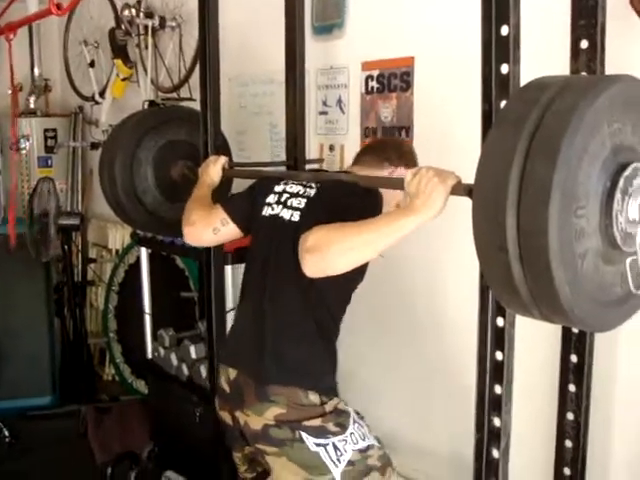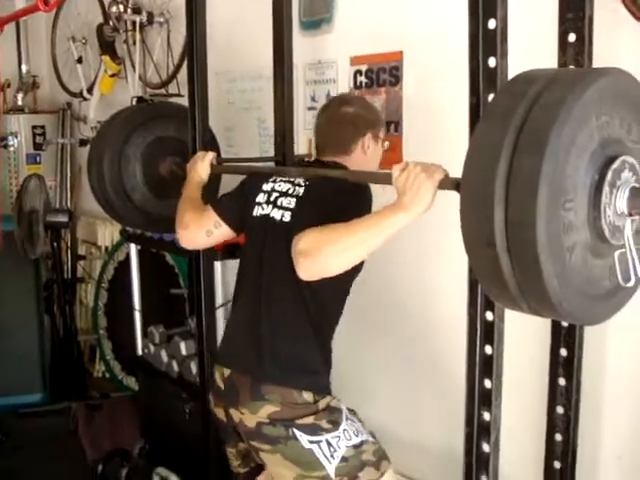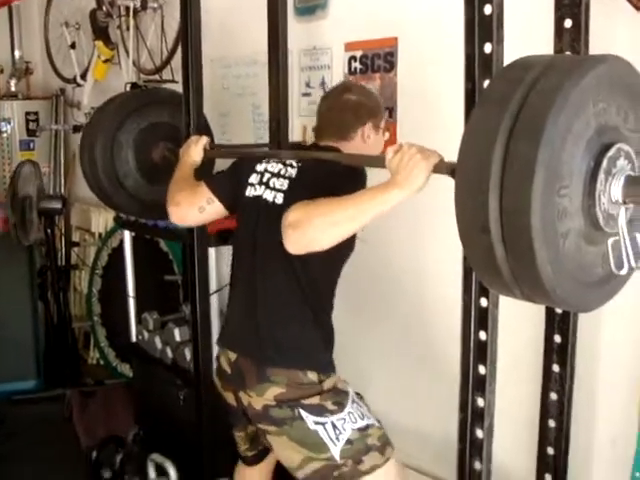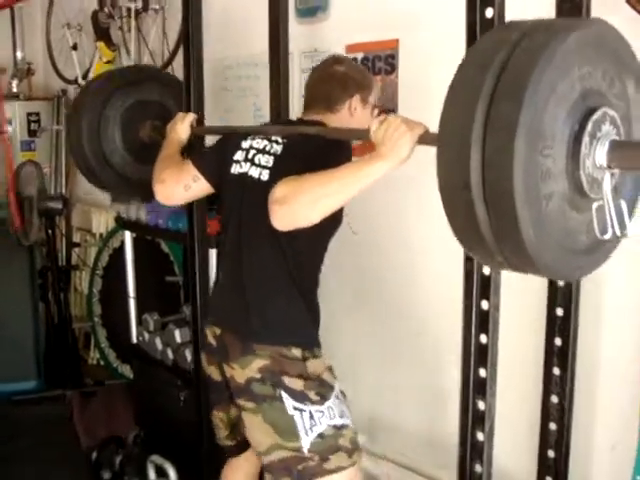
dt=0.3s
person 1, frame 1
left shoulder: (281, 185)
right shoulder: (361, 197)
left elbow: (197, 229)
right elbow: (317, 254)
left wrist: (207, 182)
right wrist: (415, 211)
left hip: (235, 381)
right hip: (289, 397)
person 1, frame 2
left shoulder: (267, 182)
right shoulder: (348, 191)
left elbow: (191, 232)
right elbow: (311, 258)
left wrist: (195, 178)
right wrist: (407, 206)
left hip: (230, 378)
right hip: (283, 396)
person 1, frame 3
left shoulder: (262, 164)
right shoulder: (341, 174)
left elbow: (183, 208)
right elbow: (300, 231)
left wrist: (188, 161)
right wrist: (399, 186)
left hip: (233, 360)
right hip: (288, 374)
person 1, frame 4
left shoulder: (246, 140)
right shoulder: (328, 148)
left elbow: (168, 187)
right elbow: (287, 208)
left wrist: (175, 137)
right wrist: (384, 158)
left hip: (222, 336)
right hip: (274, 351)
